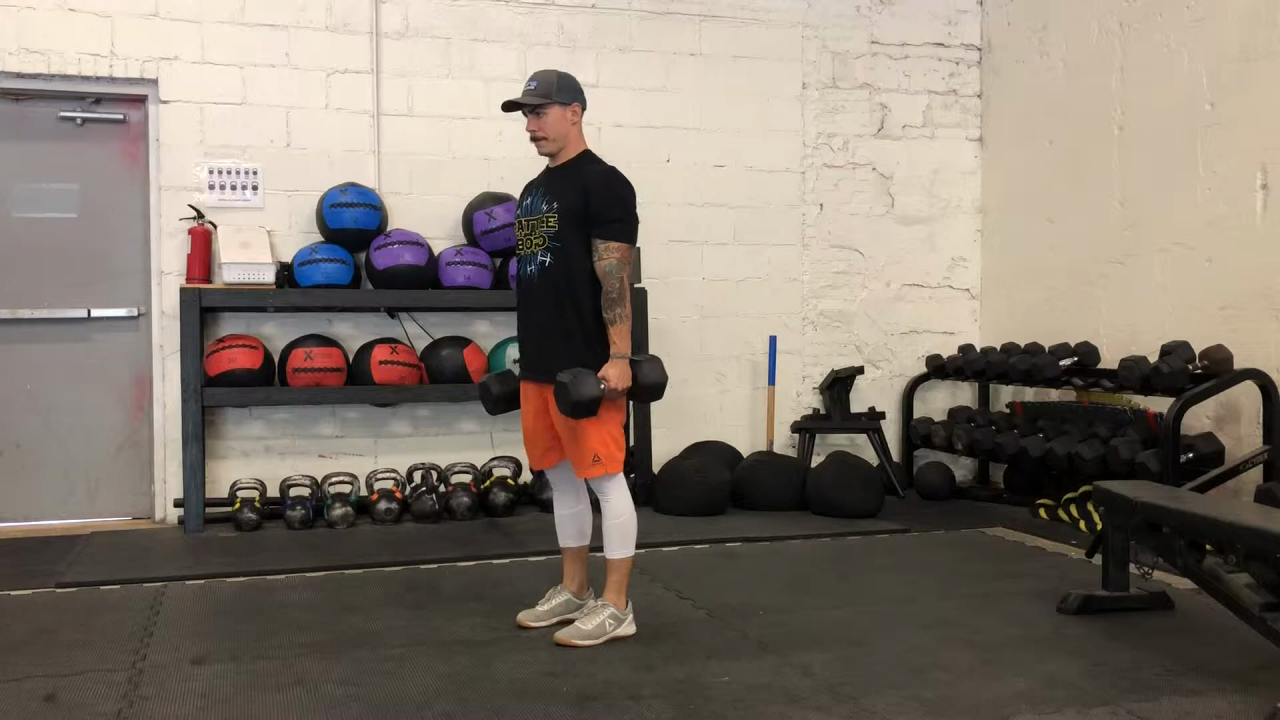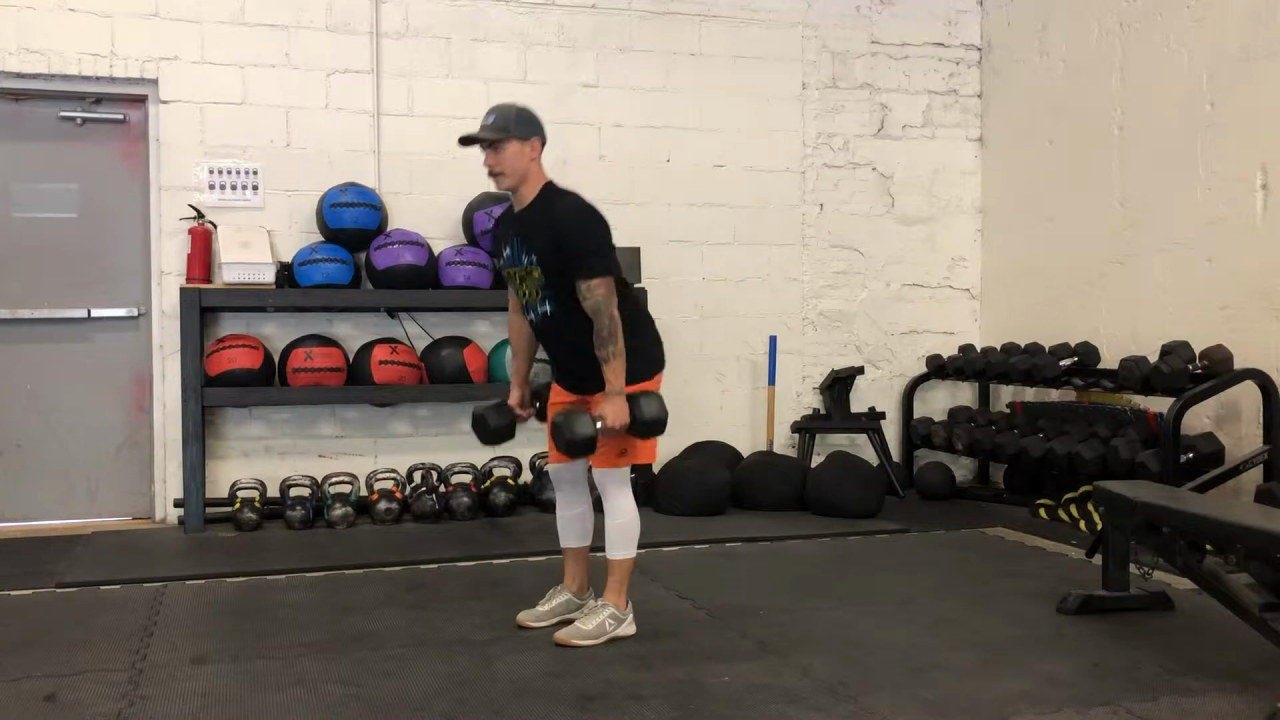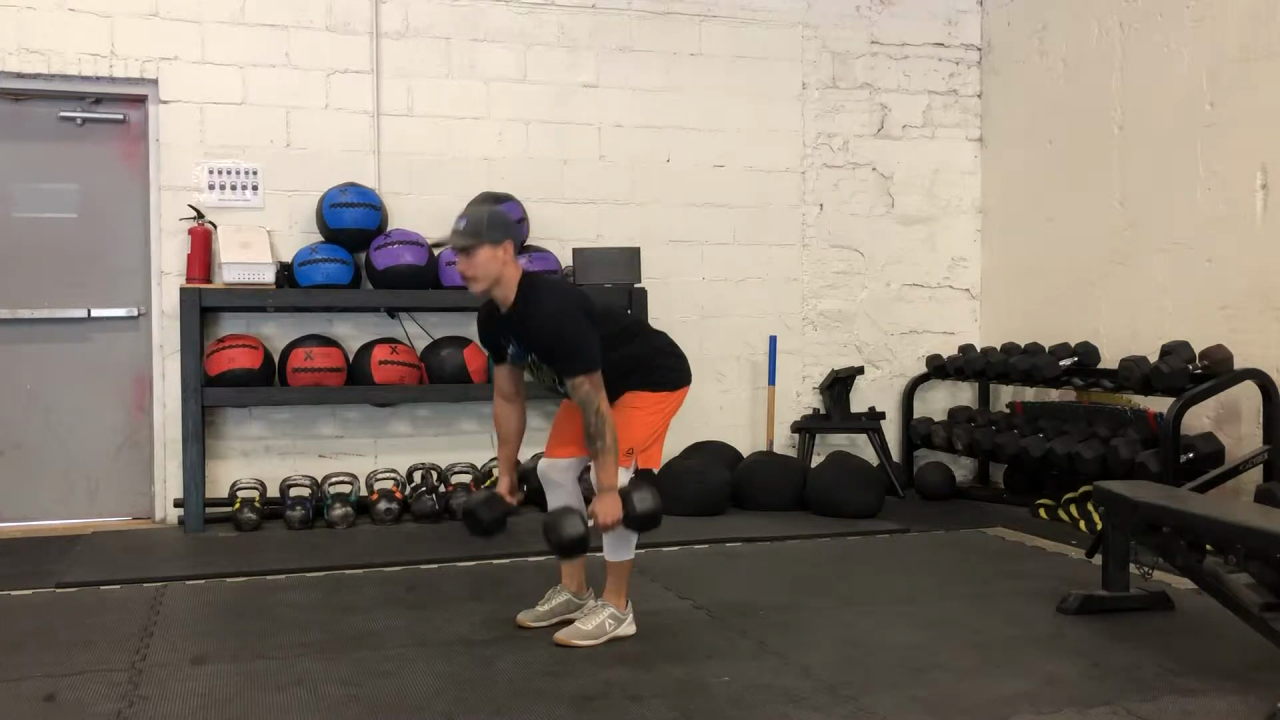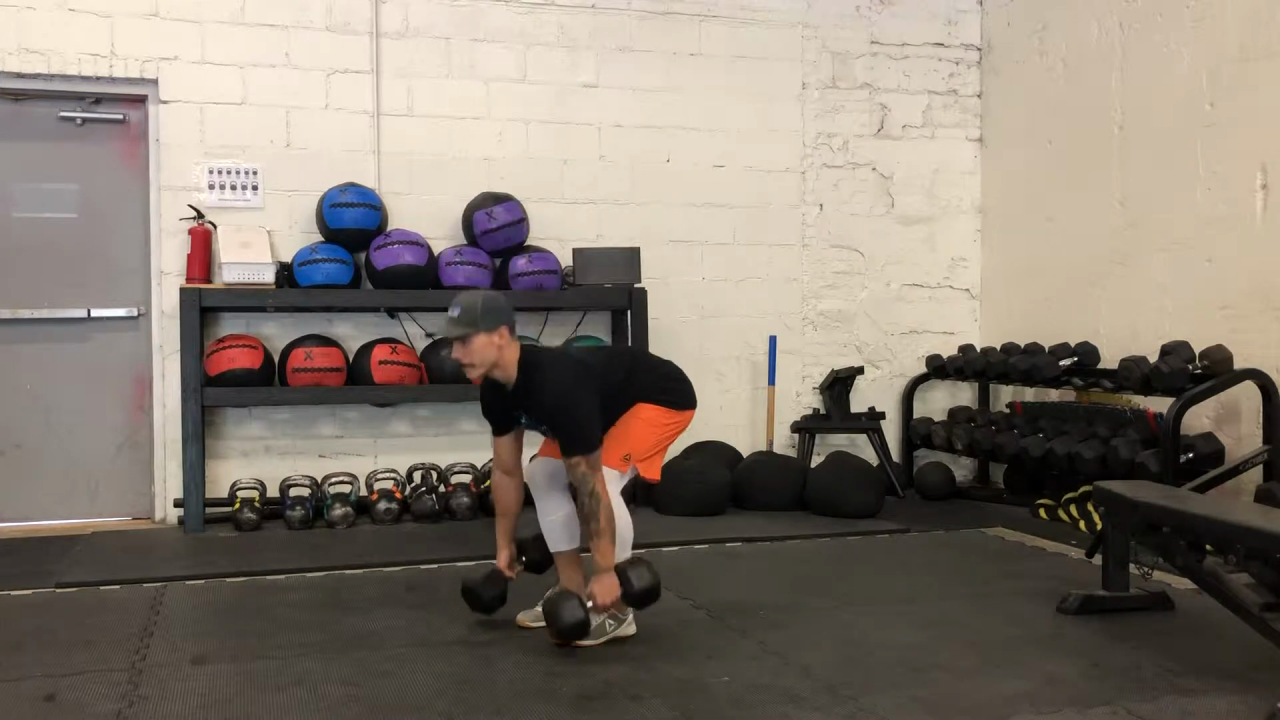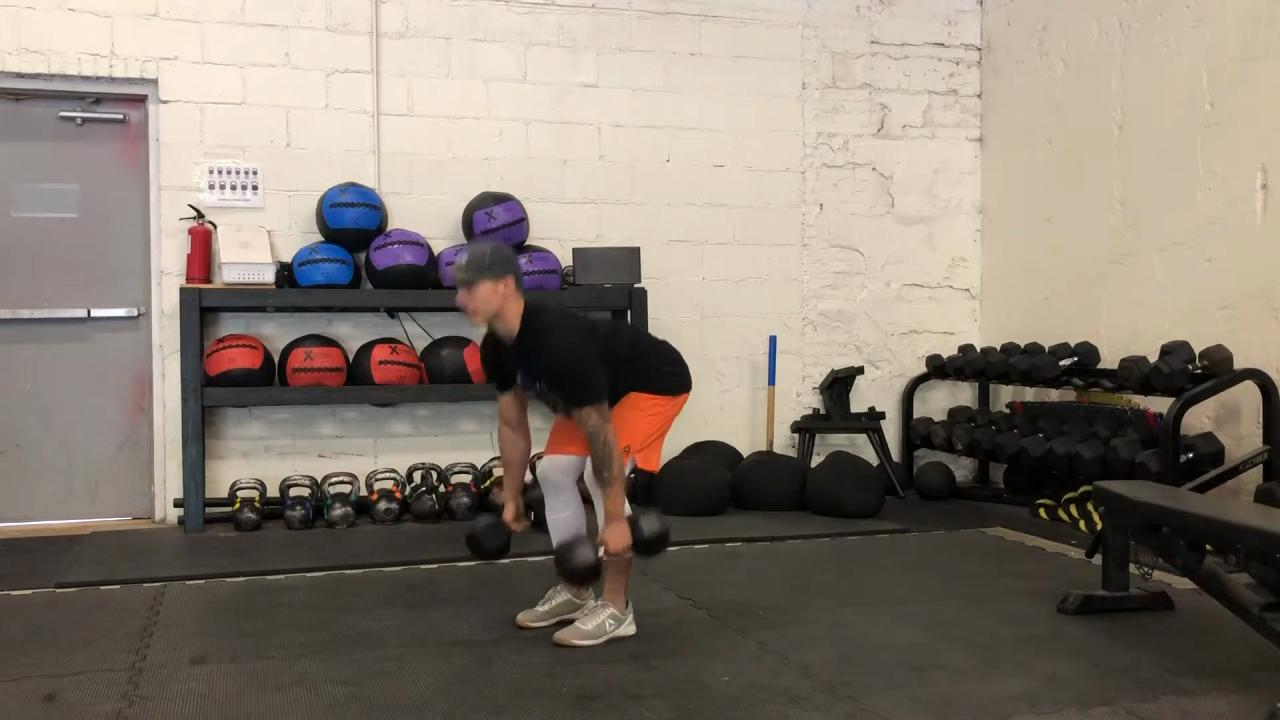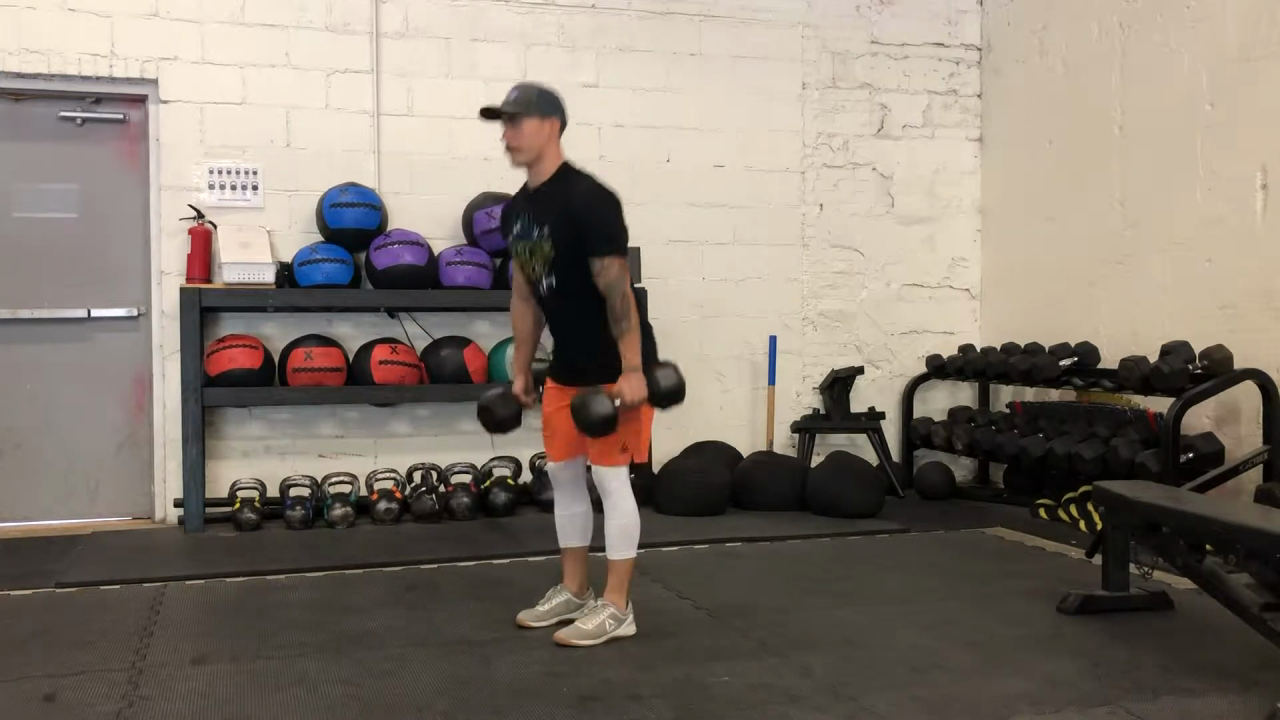
dt=0.4s
person 1, frame 1
left shoulder: (602, 183)
right shoulder: (534, 190)
left elbow: (614, 277)
left wrist: (619, 357)
right wrist: (528, 359)
left hip: (587, 366)
right hip: (539, 365)
left knee: (603, 477)
right knee: (561, 477)
left ankle: (616, 607)
right ankle: (573, 591)
person 1, frame 2
left shoulder: (573, 218)
right shoulder: (505, 227)
left elbow: (604, 311)
right elbow: (520, 310)
left wrist: (616, 394)
right wrist: (518, 383)
left hip: (625, 368)
right hip: (571, 373)
left knee: (609, 476)
right knee: (565, 474)
left ankle: (616, 607)
right ankle: (574, 591)
person 1, frame 3
left shoulder: (555, 310)
right shoulder: (492, 319)
left elbow: (595, 406)
right elbow: (508, 398)
left wrist: (608, 492)
right wrist: (506, 472)
left hip: (653, 376)
right hip: (597, 382)
left knee: (612, 478)
right knee: (555, 469)
left ankle: (616, 608)
right ankle: (573, 591)
person 1, frame 4
left shoulder: (558, 386)
right shoulder: (497, 391)
left elbow: (591, 487)
right elbow: (506, 471)
left wrist: (605, 573)
right wrist: (505, 545)
left hip: (662, 398)
right hip: (610, 402)
left knee: (607, 478)
right knee: (543, 473)
left ankle: (614, 610)
right ankle: (571, 592)
person 1, frame 5
left shoulder: (561, 342)
right shoulder: (496, 349)
left elbow: (600, 437)
right elbow: (512, 425)
left wrist: (615, 521)
right wrist: (511, 497)
left hip: (656, 382)
right hip: (603, 385)
left knee: (605, 476)
right knee: (554, 471)
left ankle: (615, 607)
right ankle: (574, 591)
person 1, frame 6
left shoulder: (586, 199)
right shoulder: (516, 209)
left elbow: (617, 287)
right elbow: (525, 296)
left wrist: (632, 372)
right wrist: (521, 370)
left hip: (614, 366)
right hip: (568, 366)
left knee: (608, 475)
right knee: (563, 472)
left ankle: (616, 606)
right ankle: (573, 592)
